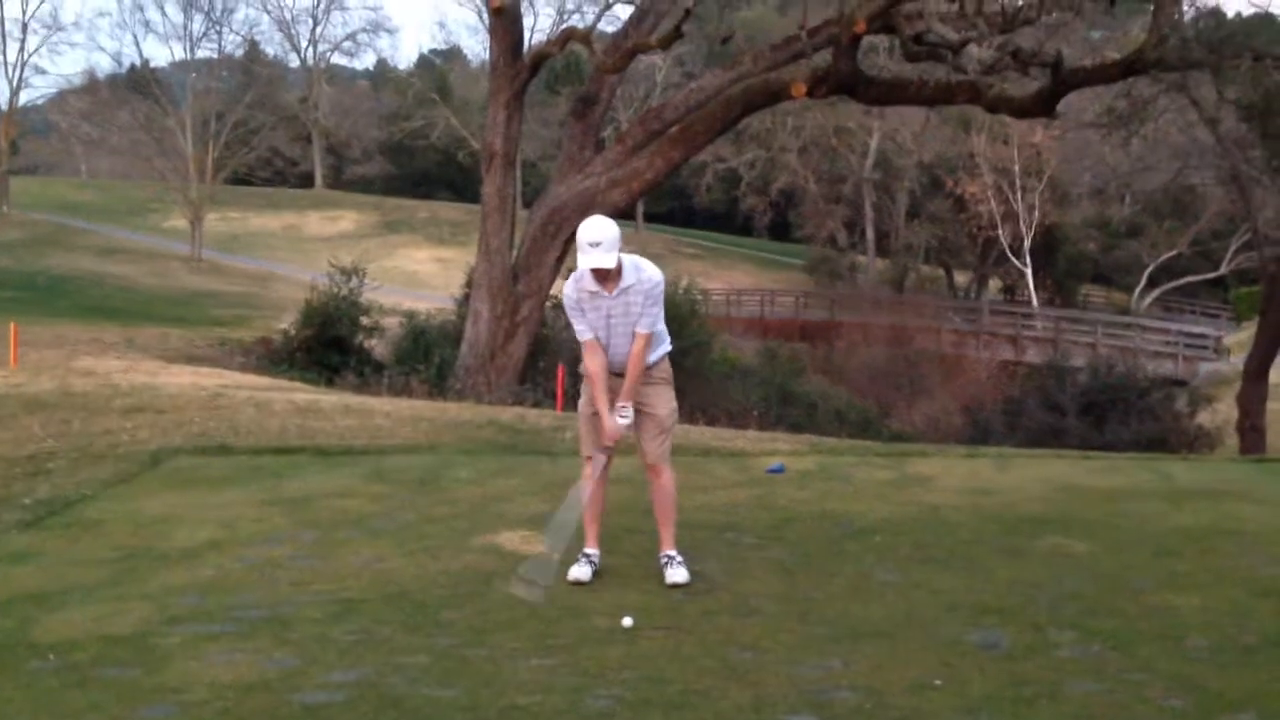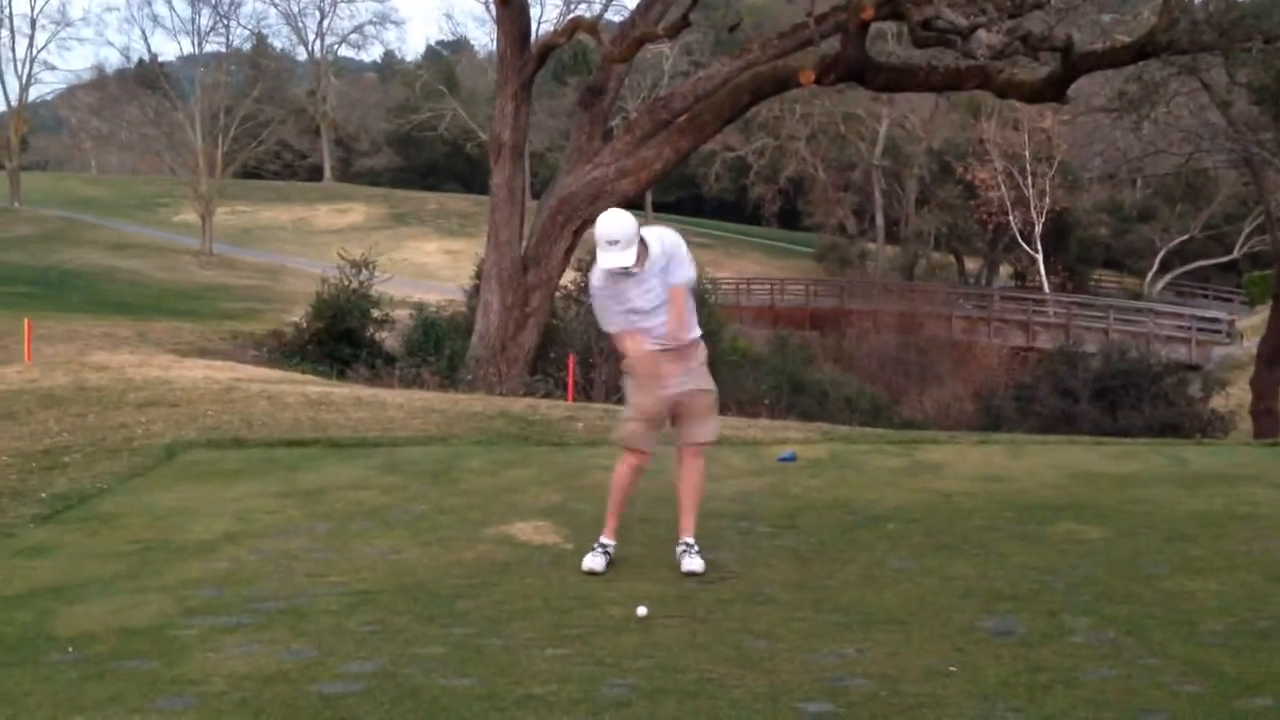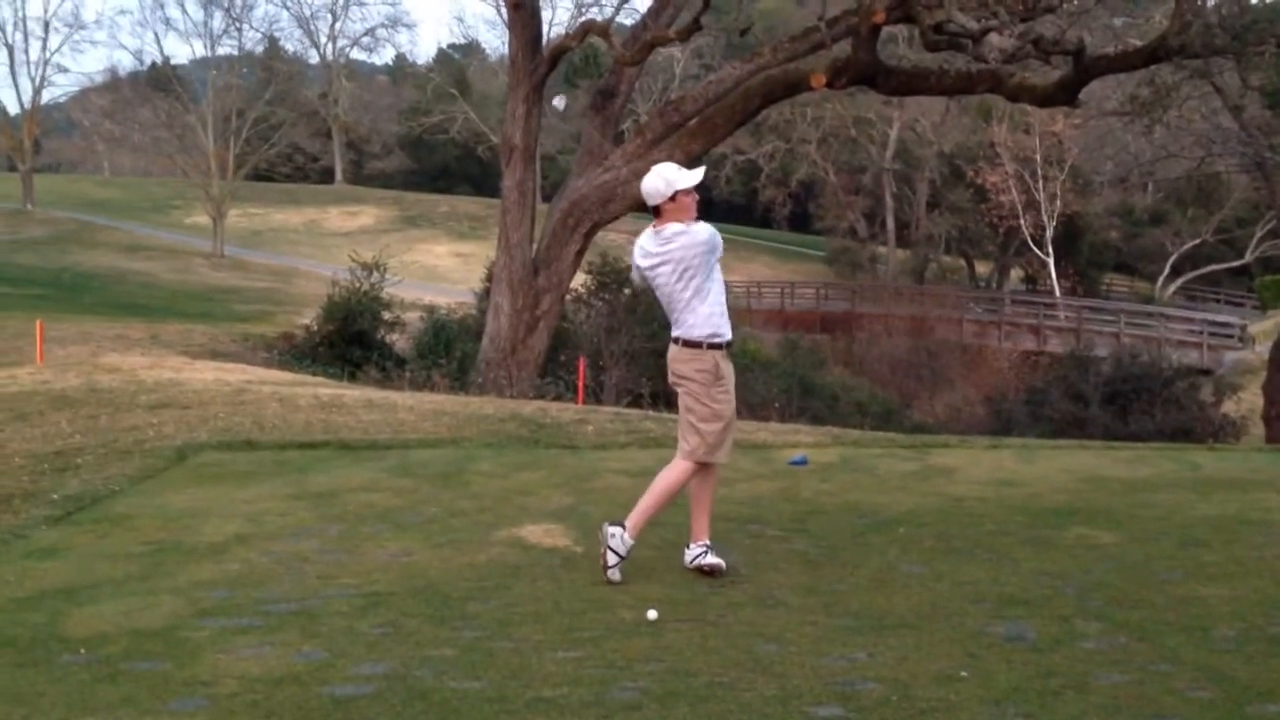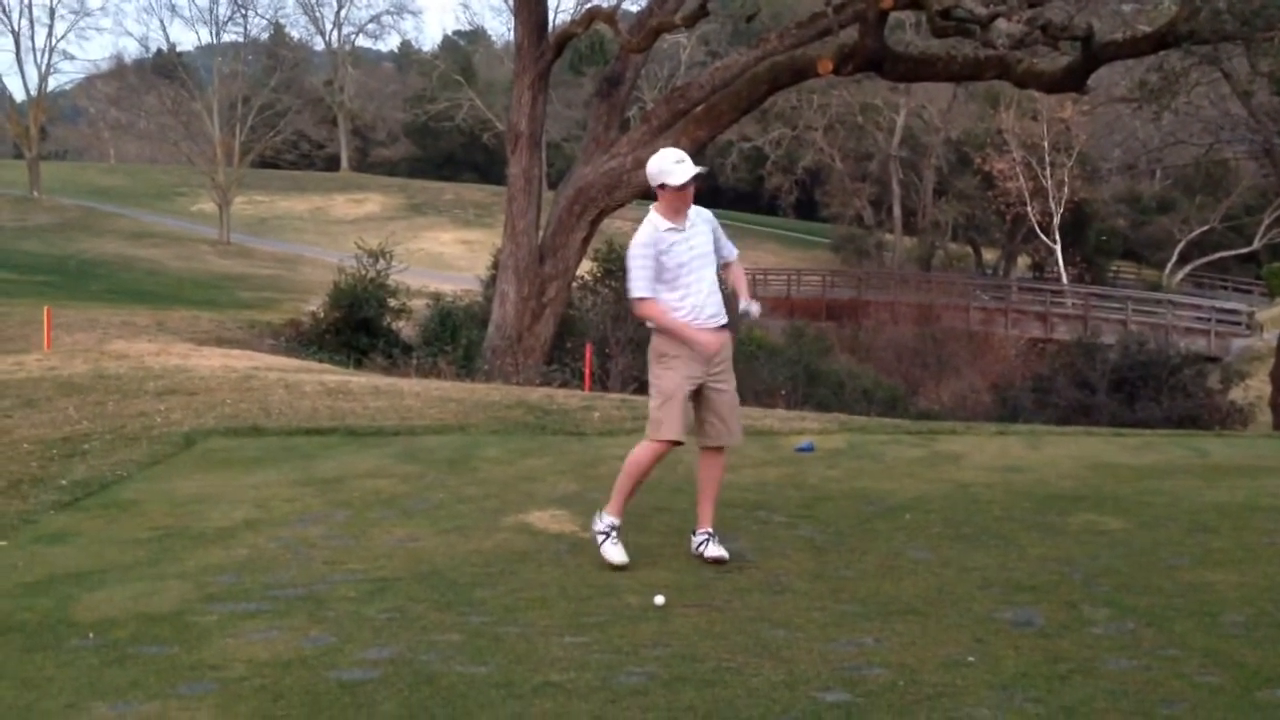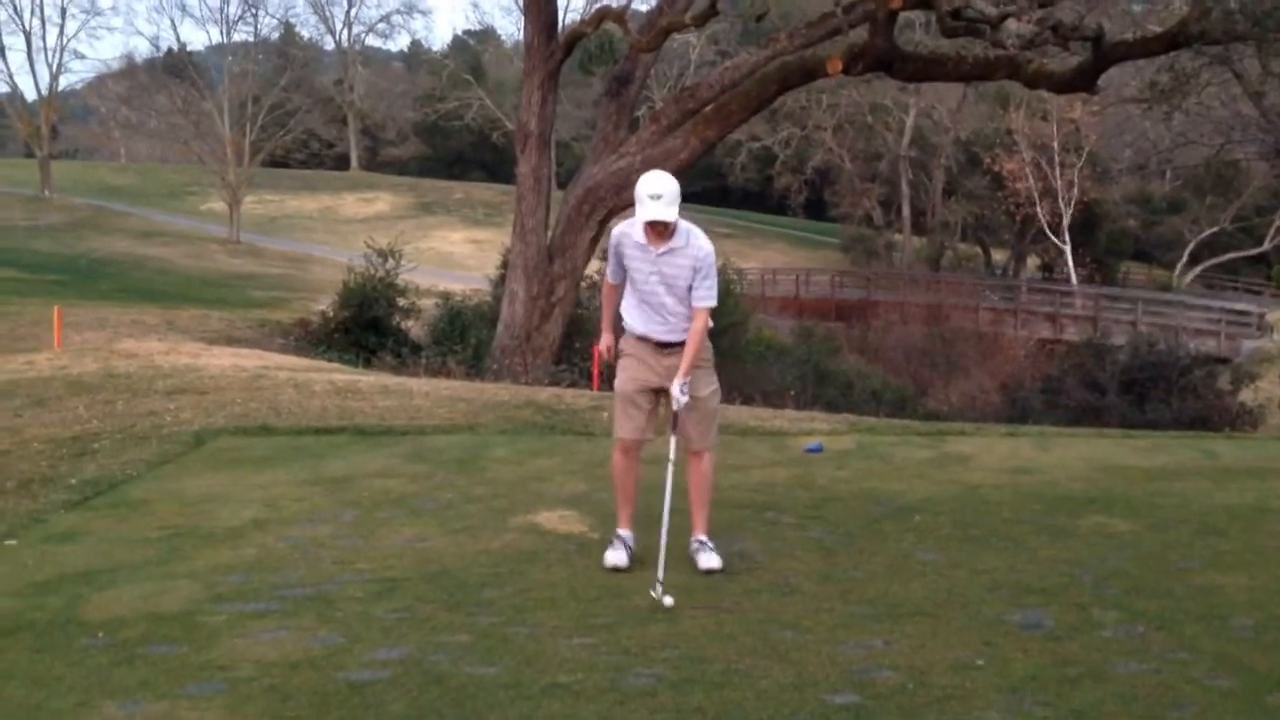
dt=1s
person 1, frame 1
left shoulder: (649, 278)
right shoulder: (574, 290)
left elbow: (640, 346)
right elbow: (592, 353)
left wrist: (625, 405)
right wrist: (604, 414)
left hip: (650, 372)
right hip: (601, 375)
left knee: (657, 463)
right knee: (593, 461)
left ankle: (669, 552)
right ankle: (590, 551)
person 1, frame 2
left shoulder: (669, 243)
right shoulder: (602, 281)
left elbow: (679, 306)
right elbow: (628, 339)
left wrist: (682, 369)
right wrist: (659, 382)
left hip: (689, 353)
right hip: (645, 364)
left knee: (693, 449)
right knee: (634, 453)
left ankle: (686, 541)
right ankle: (607, 539)
person 1, frame 3
left shoulder: (643, 247)
right shoulder: (701, 236)
left hip: (692, 351)
right hip: (704, 357)
left knee: (710, 452)
right knee: (692, 456)
left ankle: (699, 544)
right ankle: (625, 532)
person 1, frame 4
left shoulder: (704, 219)
right shoulder: (647, 239)
left elbow: (729, 259)
right elbow: (645, 305)
left wrist: (743, 296)
right wrist: (694, 335)
left hip: (717, 343)
right hip: (674, 348)
left knee: (717, 442)
right knee: (660, 440)
left ankle: (704, 533)
right ankle: (609, 519)
person 1, frame 5
left shoulder: (700, 248)
right shoulder: (622, 236)
left elbow: (700, 316)
left wrist: (683, 375)
right wrist: (607, 330)
left hip: (689, 351)
right hip: (638, 349)
left knee: (699, 447)
right knee: (626, 442)
left ankle: (700, 538)
right ankle: (624, 534)
